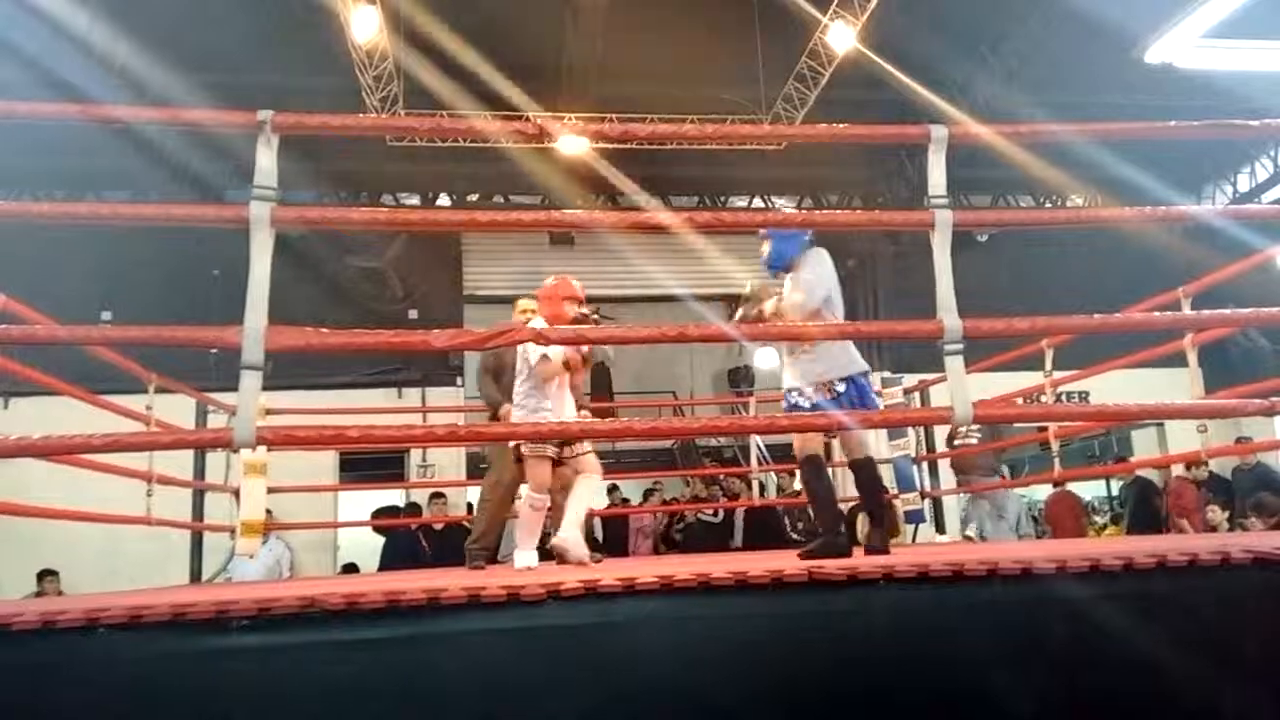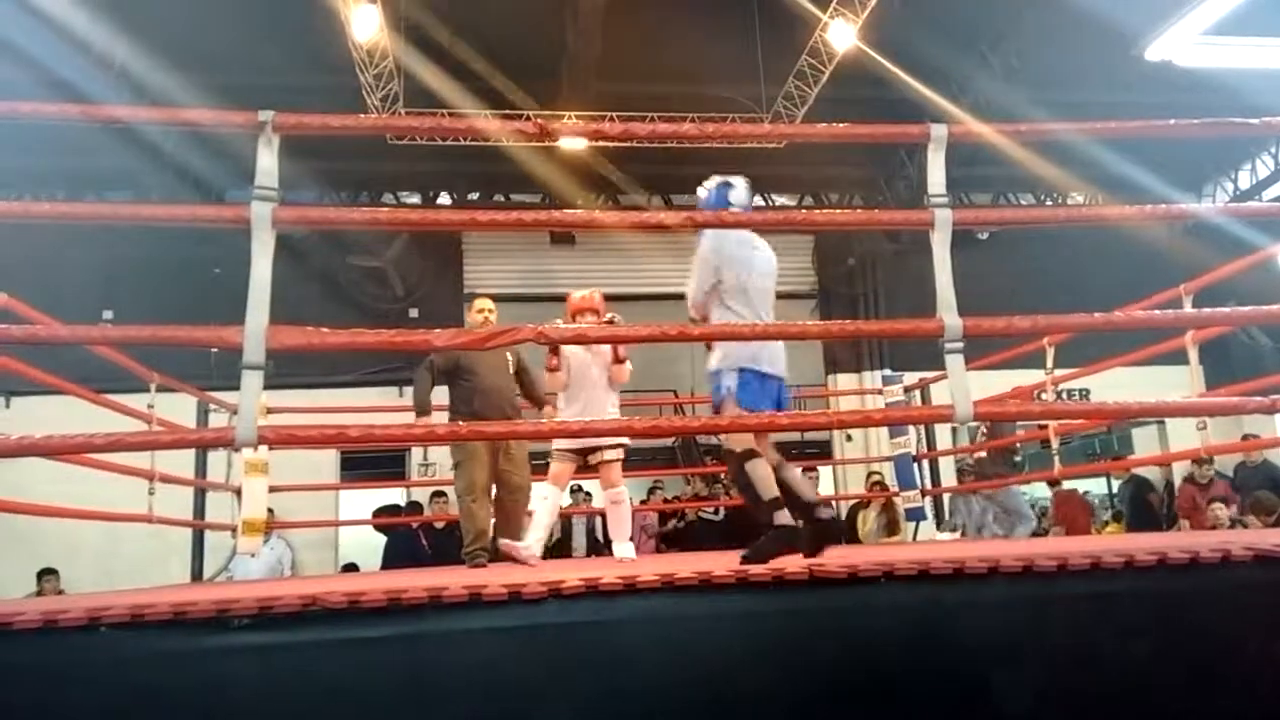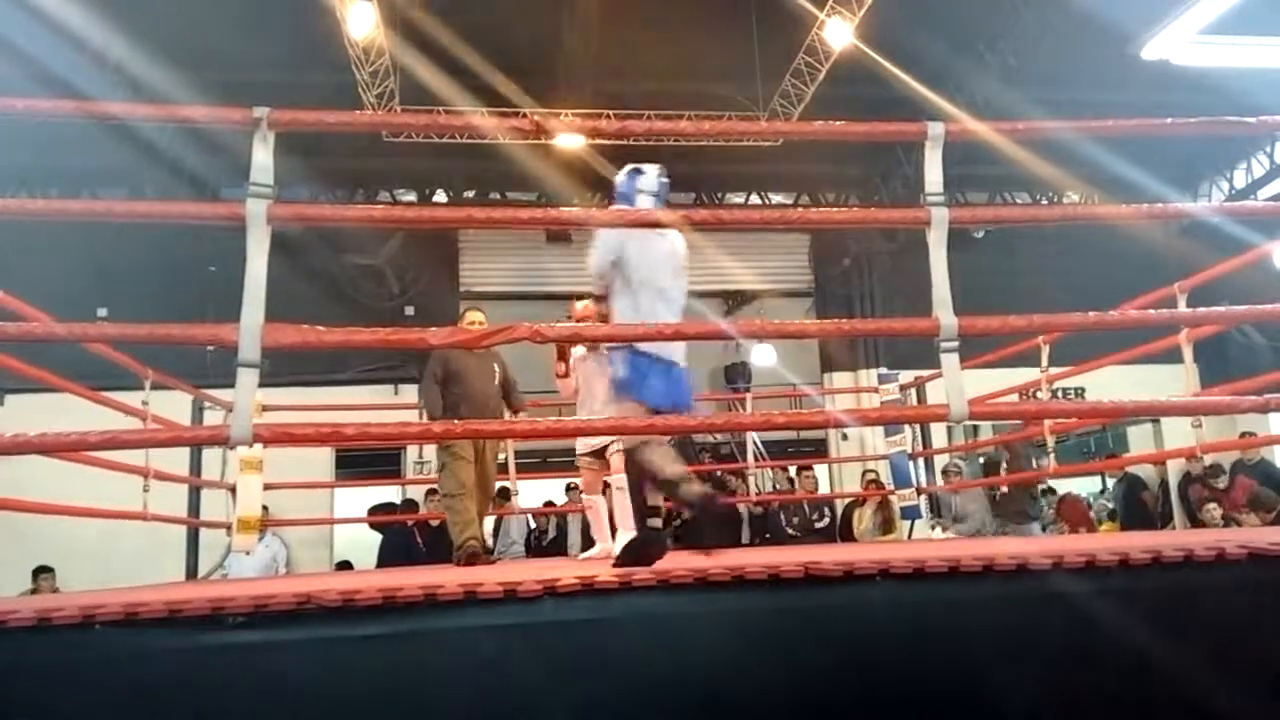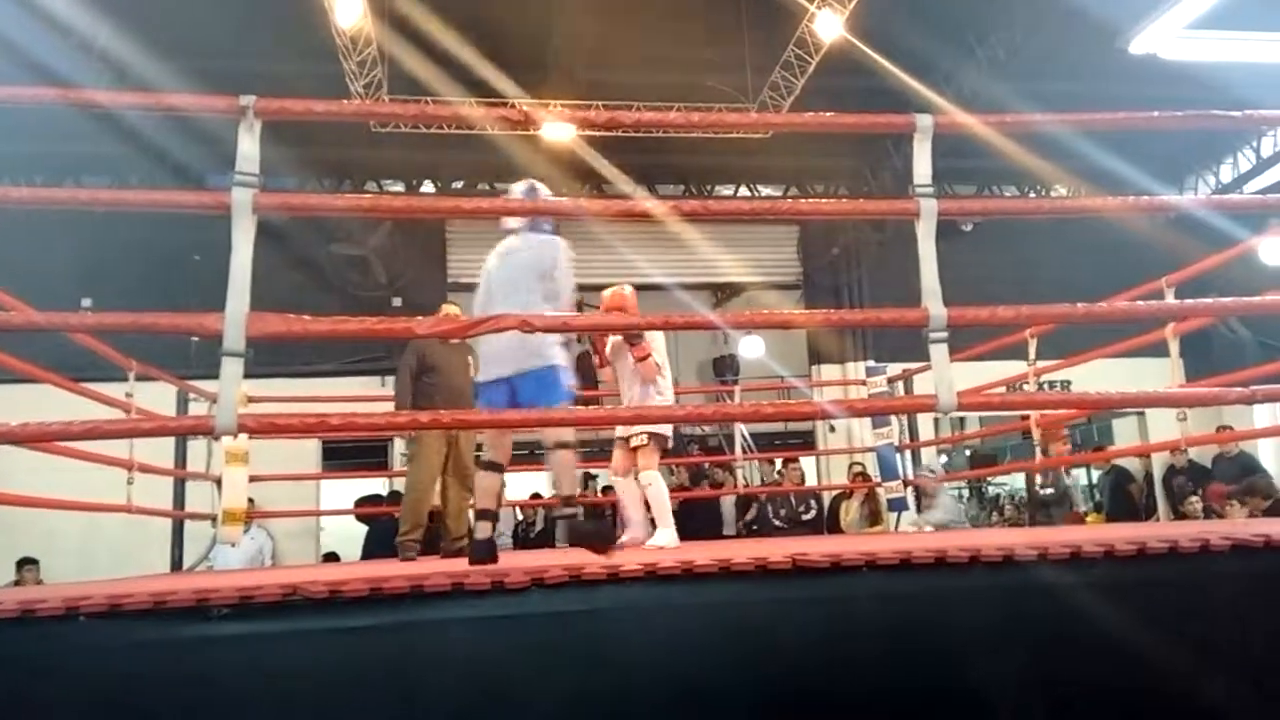
dt=0.5s
person 1, frame 1
left shoulder: (816, 259)
right shoulder: (786, 280)
left elbow: (804, 303)
left wrist: (773, 305)
right wrist: (756, 312)
left hip: (839, 373)
right hip: (801, 383)
left knee: (857, 452)
right knee: (808, 455)
left ankle: (878, 526)
right ankle: (834, 535)
person 1, frame 2
left shoulder: (716, 237)
right shoulder: (761, 249)
left elbow: (697, 302)
left wrist: (708, 323)
right wrist: (717, 322)
left hip: (739, 358)
right hip: (768, 358)
left knee: (738, 446)
right knee: (762, 449)
left ankle: (782, 525)
right ankle: (818, 517)
person 1, frame 3
left shoulder: (617, 223)
right shoulder: (674, 240)
left elbow: (599, 271)
left wrist: (604, 298)
left hip: (637, 341)
right hip: (670, 347)
left knee: (634, 432)
right knee: (640, 436)
left ankle: (696, 497)
right ankle: (650, 531)
person 1, frame 4
left shoulder: (495, 258)
right shoulder: (551, 247)
left elbow: (481, 310)
right elbow: (562, 303)
left hip: (494, 359)
right hip: (537, 356)
left knee: (495, 449)
right knee: (560, 436)
left ankle: (482, 539)
right ankle: (572, 520)
person 2, frame 1
right shoulder: (537, 330)
left elbow: (573, 377)
right elbow: (546, 370)
left wrist: (582, 346)
right wrist: (574, 356)
left hip: (562, 417)
right hip: (535, 417)
left knee: (590, 470)
right knee: (541, 484)
left ankle: (568, 535)
right ankle: (525, 551)
person 2, frame 2
left shoulder: (610, 344)
right shoulder: (564, 347)
left elbow: (621, 378)
right elbow: (554, 386)
left wrist: (618, 344)
right wrist: (554, 351)
left knee: (613, 483)
right knee: (555, 480)
left ankle: (622, 544)
right ankle: (533, 545)
person 2, frame 3
right shoulder: (576, 355)
right elbow: (568, 391)
right wrist: (562, 357)
left knee: (619, 472)
right knee: (589, 487)
left ankle: (626, 536)
right ankle: (603, 543)
person 2, frame 4
left shoulder: (650, 331)
right shoulder: (613, 339)
left elbow: (651, 372)
right elbow: (611, 378)
left wrist: (635, 340)
right wrist: (598, 348)
left hip: (654, 408)
right hip: (631, 411)
left knee: (646, 467)
right knee: (619, 470)
left ankle: (666, 531)
right ankle: (635, 527)
person 3, frame 1
right shoulder: (498, 346)
right elbow: (483, 378)
right wrist: (499, 405)
left knee: (559, 486)
right knee: (498, 490)
right ankle: (479, 550)
person 3, frame 2
left shoulder: (507, 348)
right shoulder: (456, 347)
left elbow: (525, 376)
right elbow: (425, 373)
left wrist: (543, 402)
right wrist: (423, 411)
left knee: (518, 486)
right knee: (474, 490)
right ankle: (476, 550)
person 3, frame 3
left shoulder: (494, 358)
right shoulder: (445, 353)
left elbow: (509, 388)
right elbow: (430, 386)
left wrist: (519, 411)
right wrist: (436, 420)
left hip: (488, 435)
left knee: (483, 493)
right knee: (459, 490)
left ankle: (475, 546)
right ankle: (467, 547)
person 3, frame 4
left shoulder: (468, 352)
right shoulder: (421, 345)
right elbow: (404, 378)
right wrist: (402, 411)
left hip: (462, 427)
right hip: (428, 426)
left knee: (460, 485)
right knee: (421, 483)
left ankle: (455, 542)
right ankle: (409, 542)
